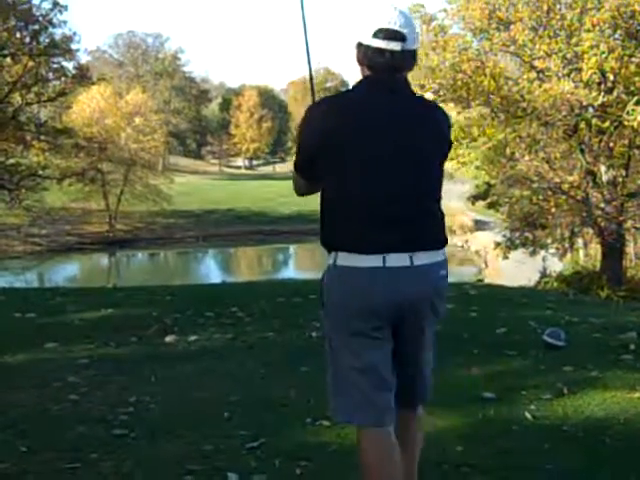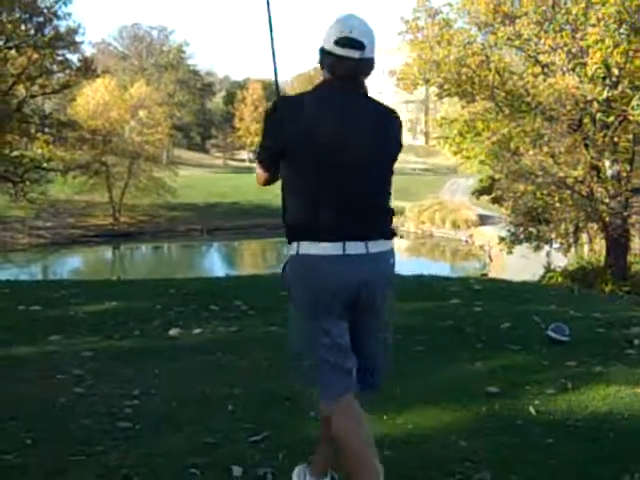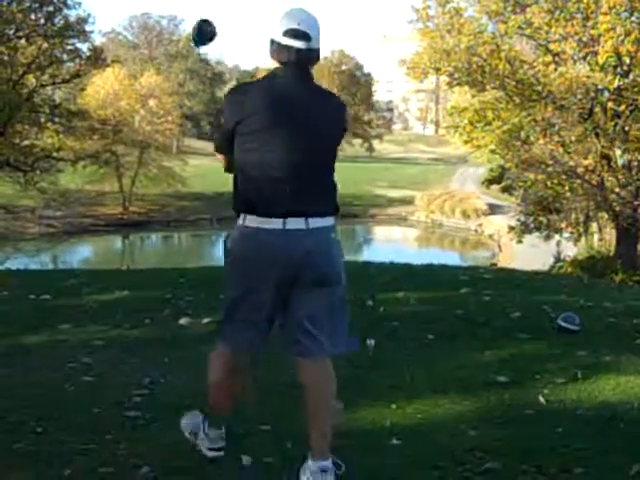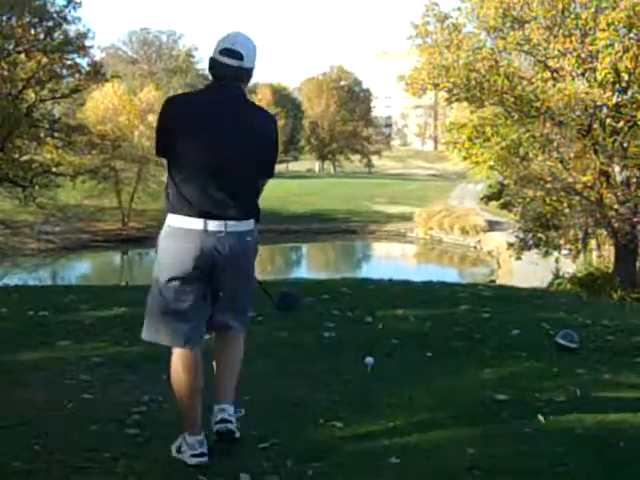
dt=0.4s
person 1, frame 1
left shoulder: (327, 114)
right shoulder: (436, 120)
left elbow: (303, 187)
left hip: (357, 275)
right hip: (425, 271)
left knee: (374, 415)
right knee: (407, 401)
person 1, frame 2
left shoulder: (289, 113)
right shoulder: (387, 122)
left elbow: (263, 177)
left hip: (316, 262)
right hip: (375, 260)
left knee: (337, 390)
right knee: (345, 381)
person 1, frame 3
left shoulder: (243, 98)
right shoulder: (333, 108)
left elbow: (226, 161)
left hip: (260, 237)
right hip: (318, 235)
left knee: (233, 341)
right knee: (315, 353)
left ankle: (212, 431)
person 1, frame 4
left shoulder: (177, 109)
right shoulder: (263, 122)
left hip: (183, 232)
right hip: (237, 234)
left knee: (184, 339)
right knee: (229, 327)
left ankle: (193, 437)
right ankle: (226, 410)
